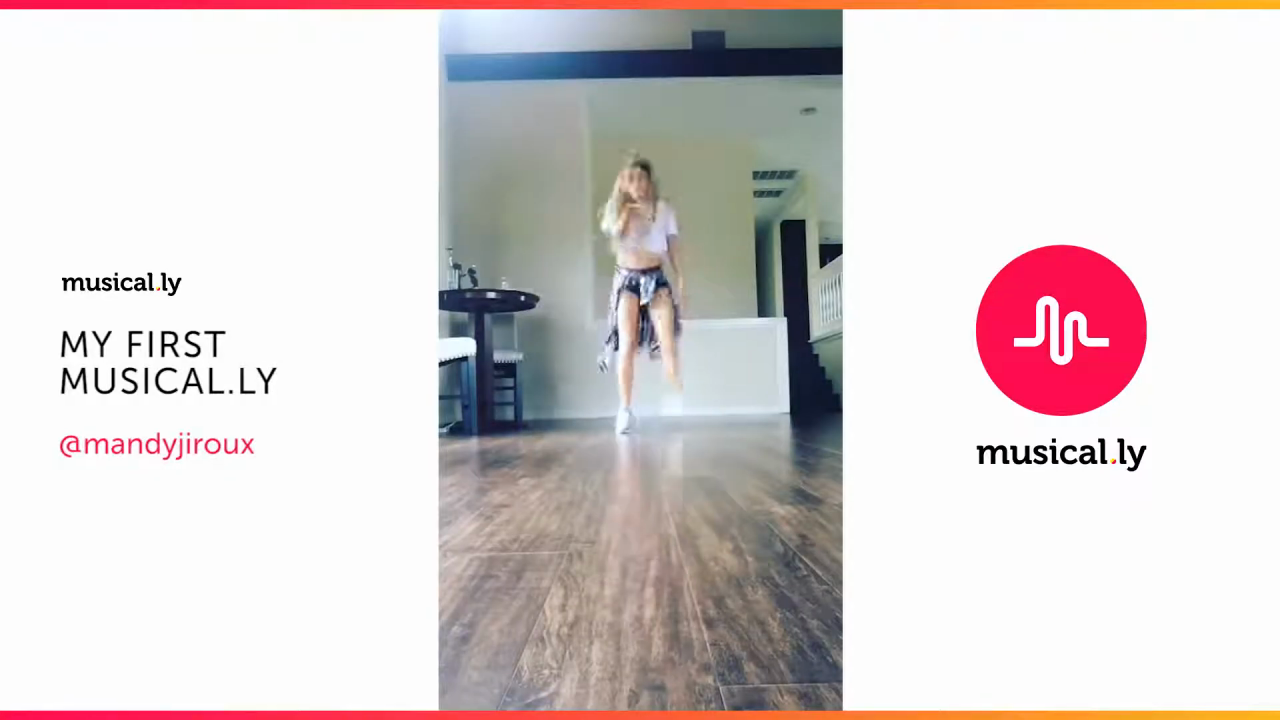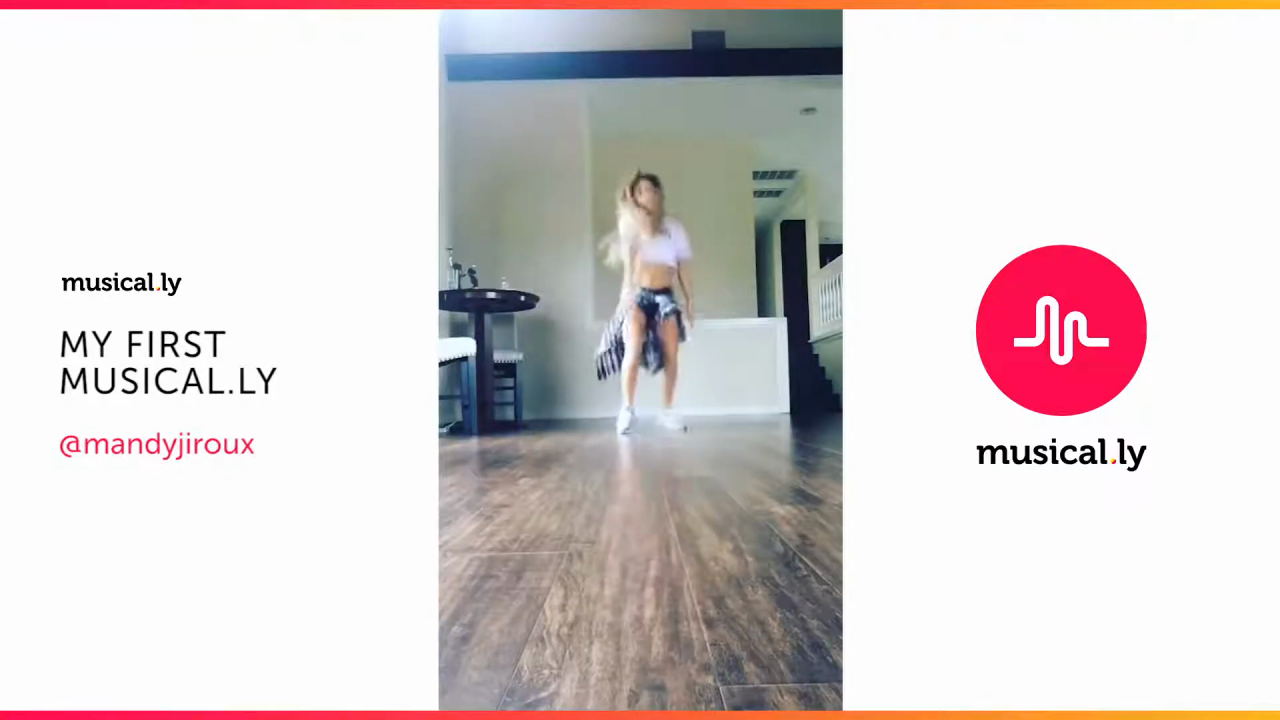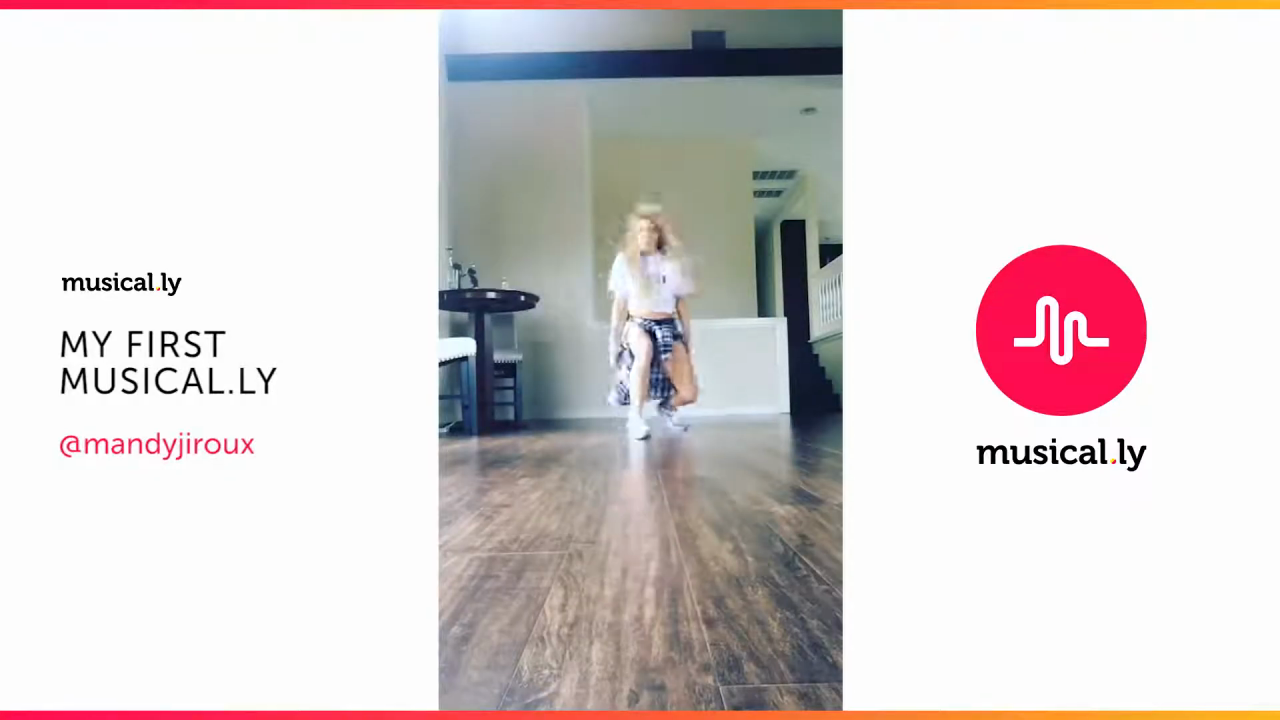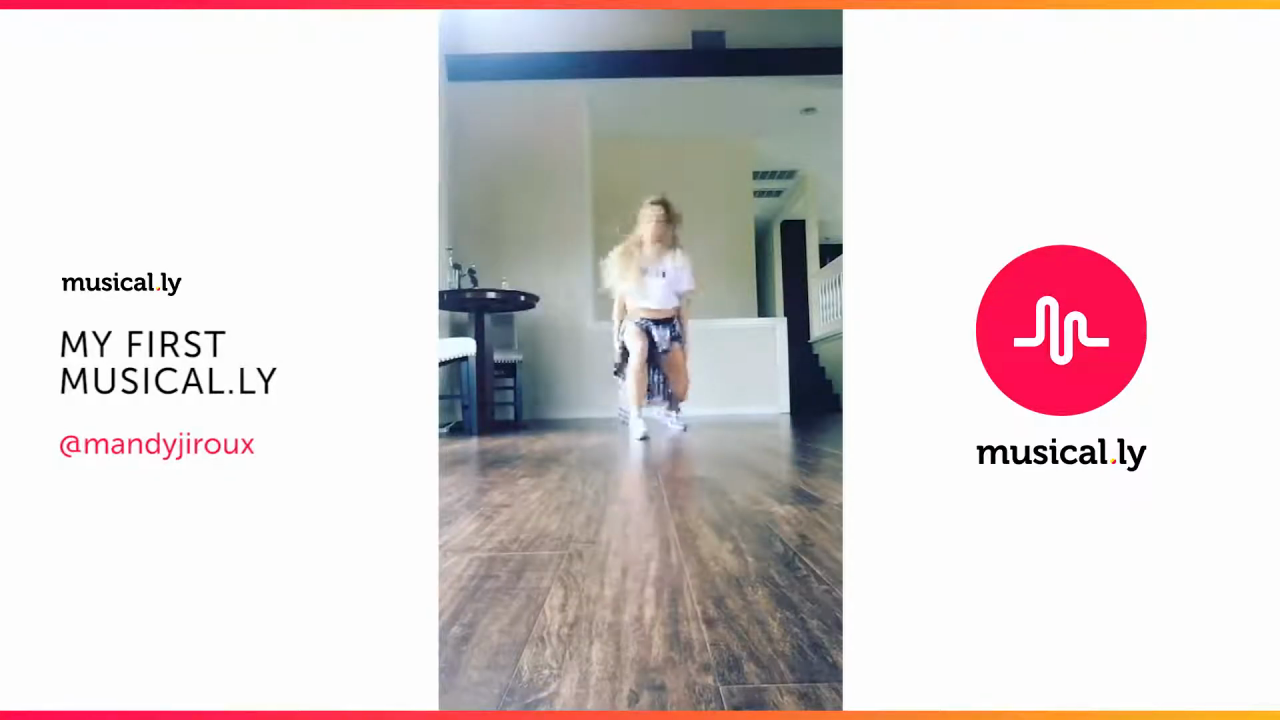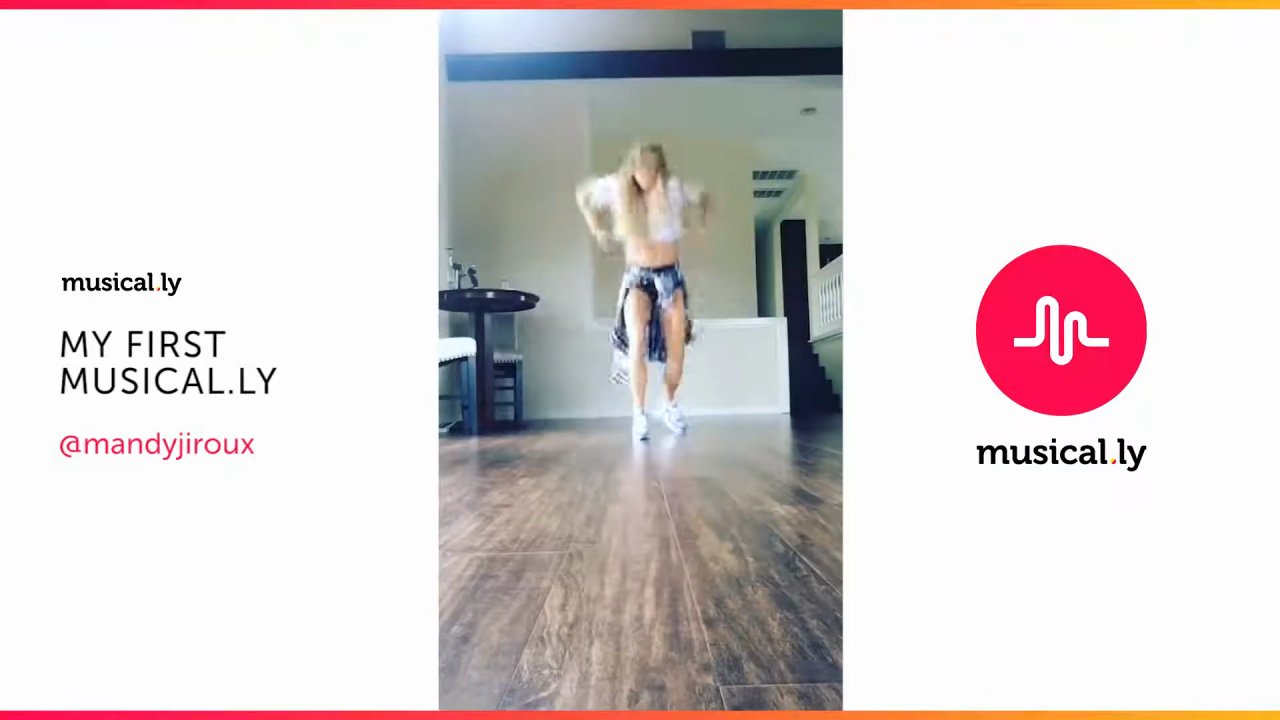
dt=0.3s
person 1, frame 1
left shoulder: (663, 208)
right shoulder: (616, 208)
left elbow: (672, 246)
right elbow: (617, 233)
left wrist: (680, 279)
right wrist: (629, 209)
left hip: (655, 277)
right hip: (626, 278)
left knee: (666, 338)
right knee: (626, 342)
left ankle: (677, 396)
right ankle: (625, 409)
person 1, frame 2
left shoulder: (673, 227)
right shoulder: (630, 222)
left elbow: (683, 268)
right elbow: (626, 259)
left wrist: (689, 302)
left hip: (665, 298)
right hip: (637, 296)
left knee: (671, 357)
right knee: (633, 349)
left ankle: (668, 410)
right ankle: (627, 410)
person 1, frame 3
left shoulder: (674, 263)
right shoulder: (625, 260)
left elbow: (681, 304)
right elbow: (619, 302)
left wrist: (688, 342)
right wrist: (614, 338)
left hip: (668, 328)
right hip: (638, 324)
left knee: (688, 393)
right knee: (644, 352)
left ankle: (667, 407)
right ankle: (636, 417)
person 1, frame 4
left shoulder: (677, 257)
right shoulder: (625, 254)
left elbow: (684, 301)
right elbow: (619, 298)
left wrist: (685, 341)
right wrist: (616, 335)
left hip: (669, 326)
right hip: (637, 323)
left knee: (681, 391)
right knee: (639, 354)
left ankle: (670, 409)
right ankle: (635, 417)
person 1, frame 5
left shoulder: (674, 190)
right shoulder: (618, 191)
left elbow: (703, 200)
right elbow: (583, 195)
left wrist: (696, 221)
right wrist: (599, 230)
left hip: (670, 276)
right hip: (637, 278)
left knee: (676, 352)
right knee: (637, 342)
left ankle: (670, 404)
right ankle: (639, 414)
